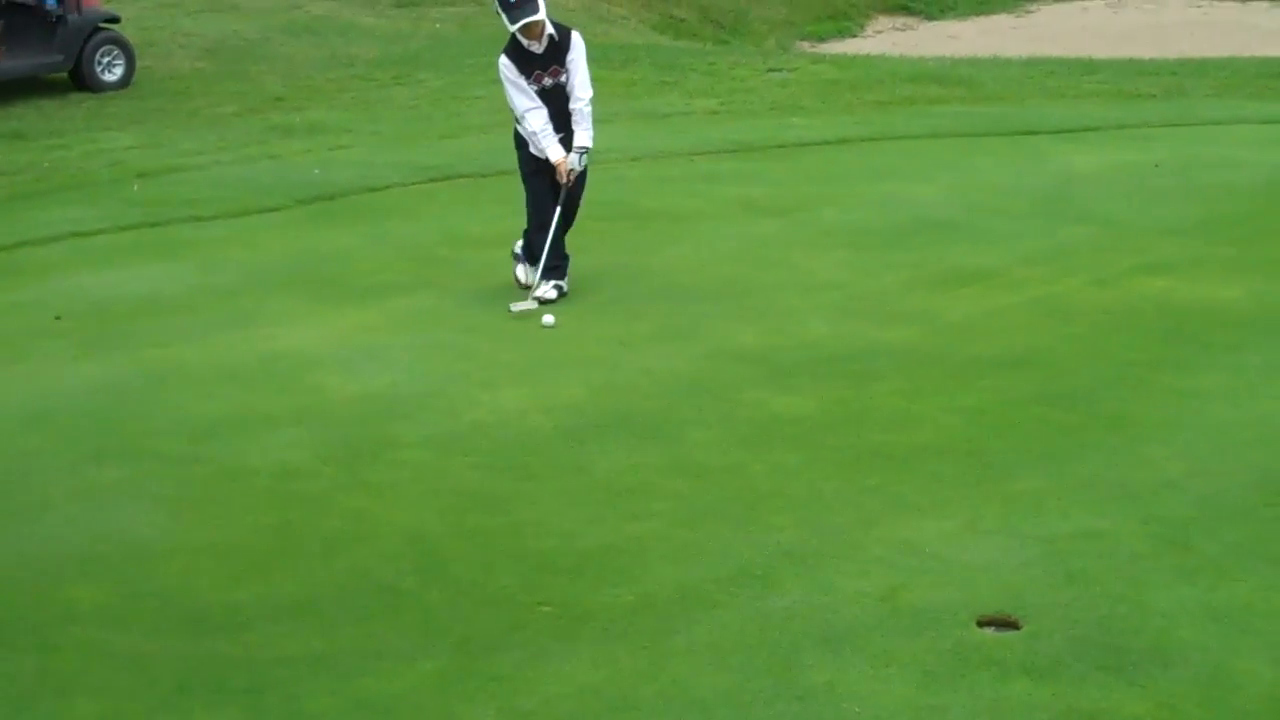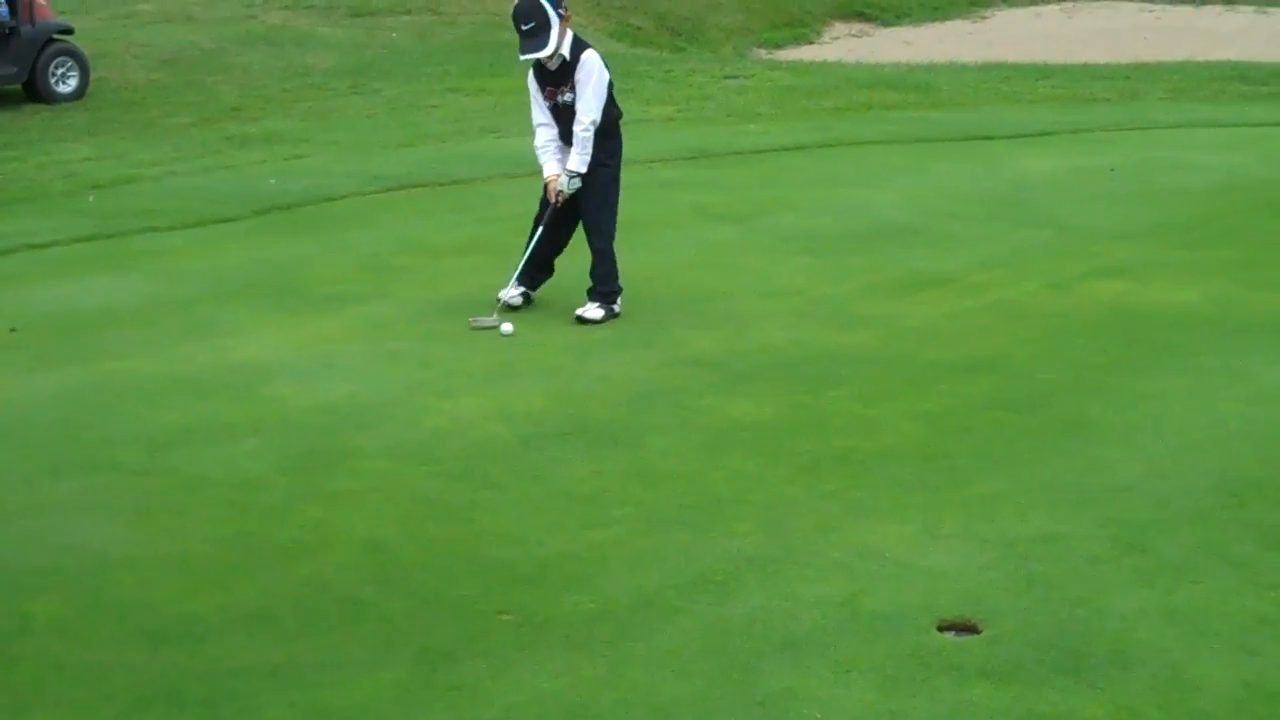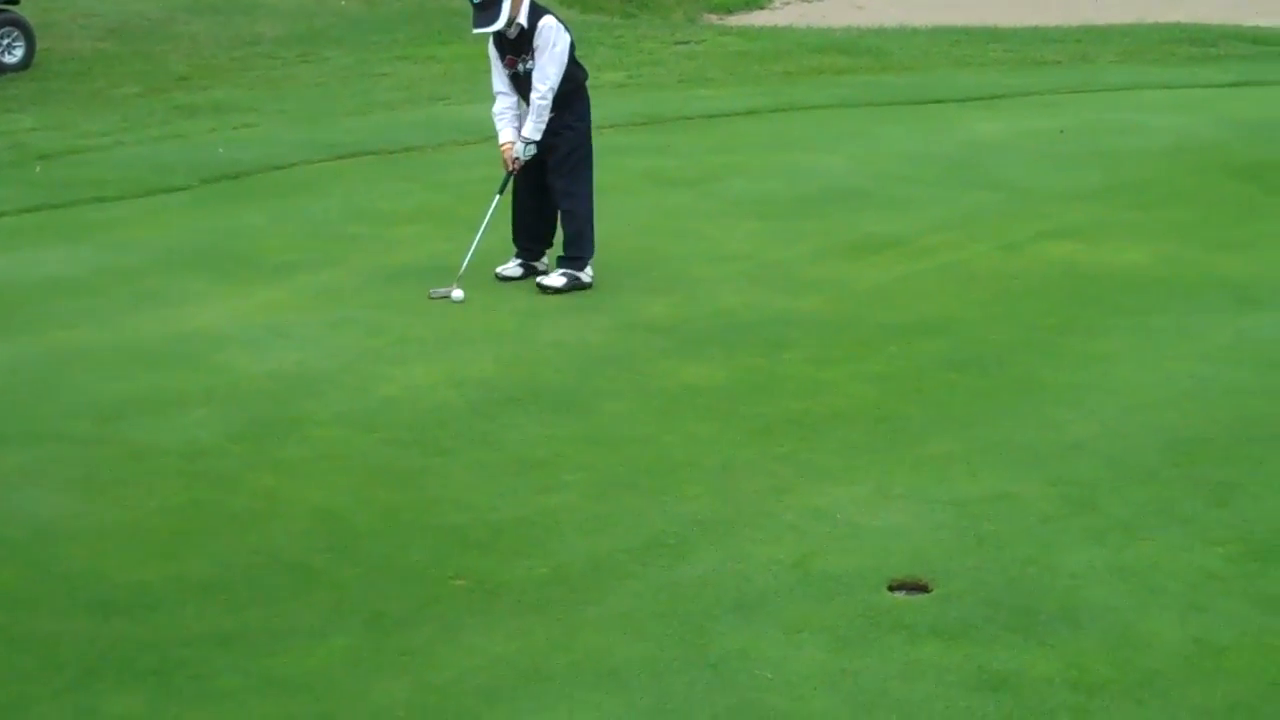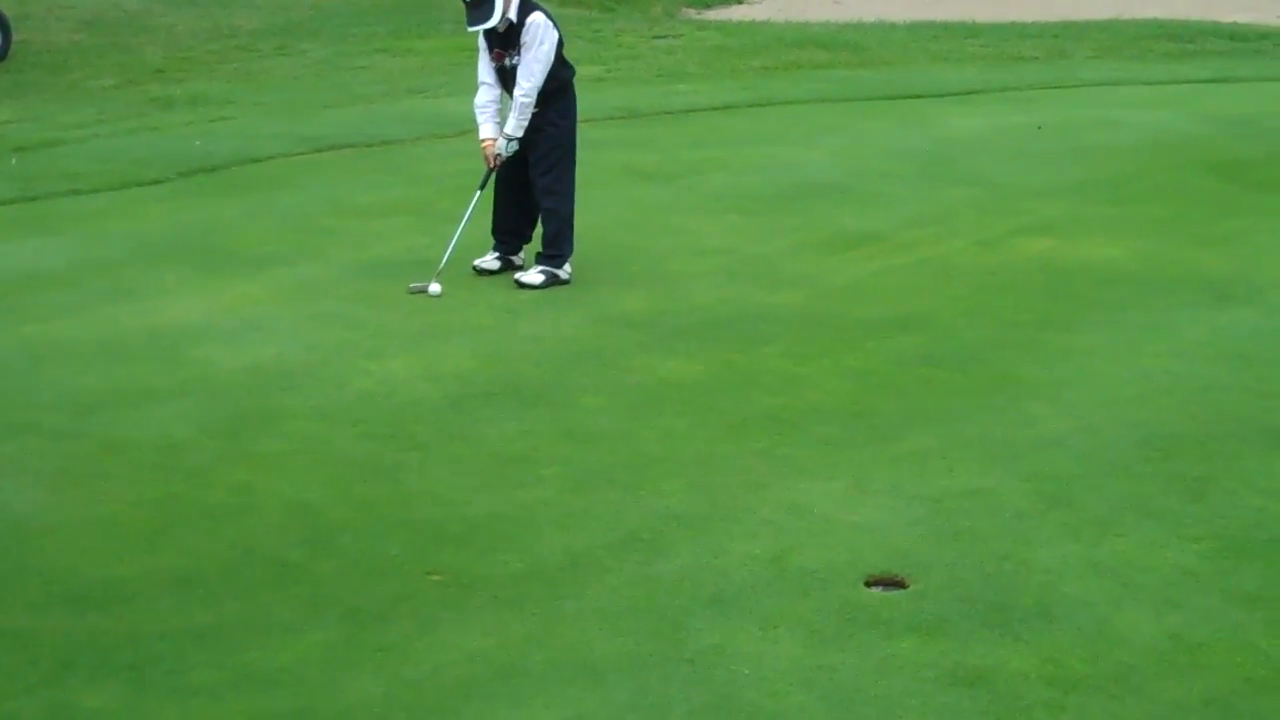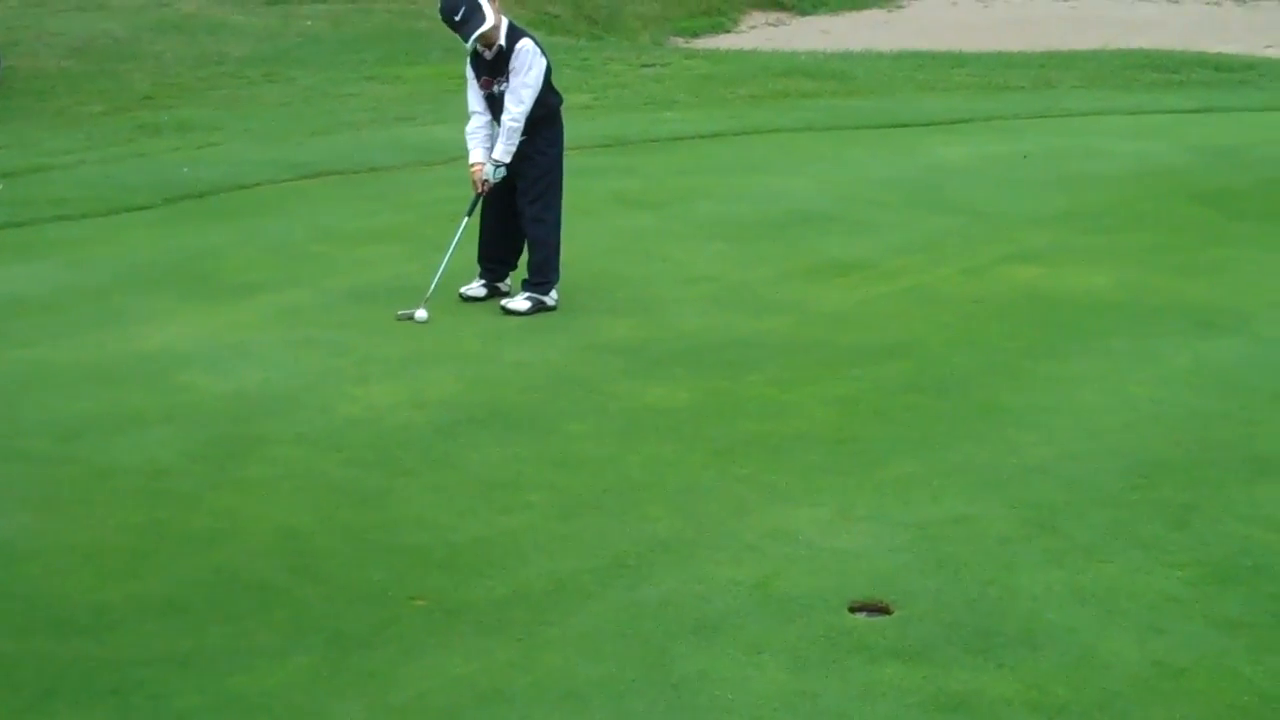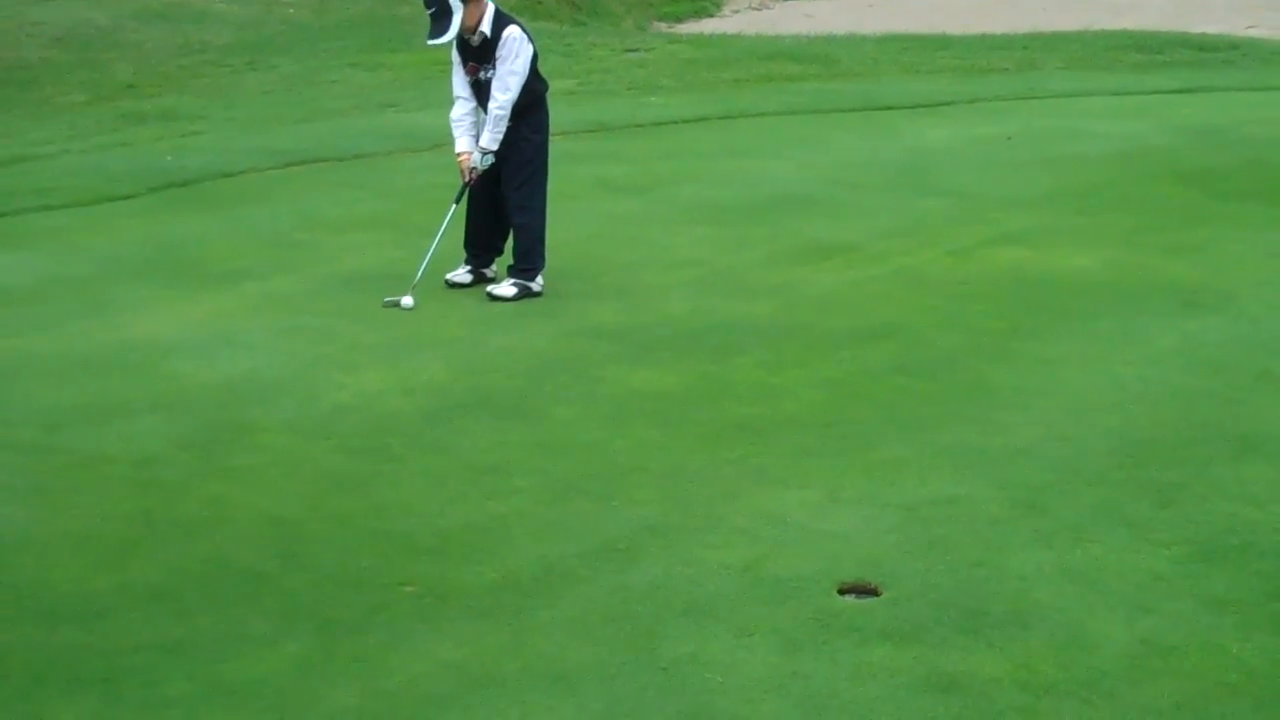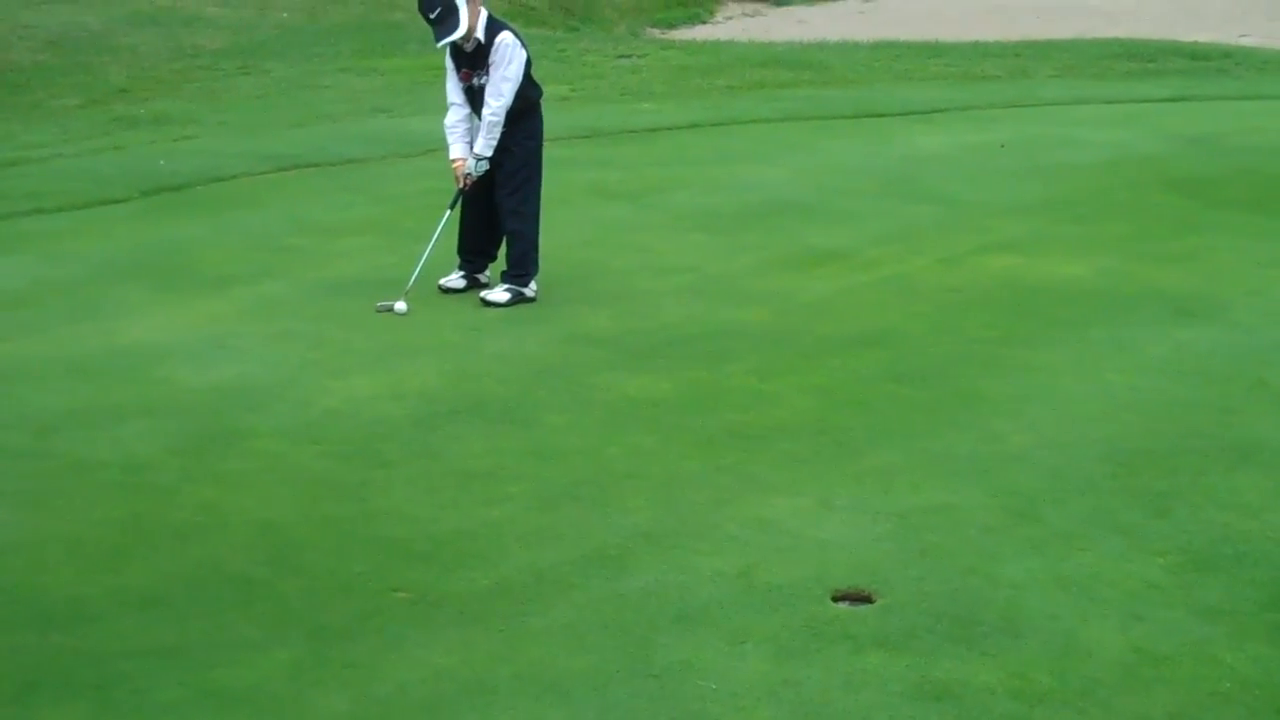
dt=0.7s
person 1, frame 1
left shoulder: (570, 40)
right shoulder: (509, 60)
left elbow: (581, 97)
right elbow: (531, 112)
left wrist: (580, 147)
right wrist: (555, 155)
left hip: (569, 135)
right hip: (534, 141)
left knee: (568, 203)
right knee: (542, 208)
left ankle: (528, 250)
right ankle: (553, 275)
person 1, frame 2
left shoulder: (587, 59)
right shoulder: (537, 71)
left elbow: (588, 121)
right elbow: (544, 126)
left wrist: (573, 171)
right wrist: (551, 171)
left hip: (599, 151)
right hip: (566, 152)
left knee: (597, 223)
right knee: (551, 219)
left ankle: (607, 297)
right ankle: (529, 281)
person 1, frame 3
left shoulder: (546, 26)
right shoulder: (497, 39)
left elbow: (544, 90)
right elbow: (504, 94)
left wrist: (527, 139)
right wrist: (508, 139)
left hip: (568, 114)
right hip: (536, 117)
left knee: (567, 188)
right knee: (527, 187)
left ankle: (578, 265)
right ankle: (531, 255)
person 1, frame 4
right shoulder: (488, 29)
left elbow: (528, 86)
right elbow: (488, 85)
left wrist: (508, 135)
right wrist: (489, 134)
left hip: (552, 109)
right hip: (522, 112)
left knee: (550, 184)
right knee: (511, 180)
left ankle: (556, 262)
right ankle: (508, 250)
person 1, frame 5
left shoulder: (524, 48)
right shoulder: (476, 58)
left elbow: (516, 112)
right elbow: (479, 113)
left wrist: (496, 161)
right wrist: (478, 160)
left hip: (540, 137)
right hip: (507, 138)
left knee: (537, 211)
right knee: (497, 208)
left ankle: (542, 288)
right ankle: (494, 276)
person 1, frame 6
left shoulder: (510, 34)
right shoulder: (461, 42)
left elbow: (503, 98)
right elbow: (464, 98)
left wrist: (484, 149)
right wrist: (465, 147)
left hip: (525, 122)
right hip: (492, 124)
left knee: (522, 197)
right knee: (482, 193)
left ankle: (527, 274)
right ankle: (479, 262)
person 1, frame 7
left shoulder: (504, 41)
right shoulder: (455, 48)
left elbow: (497, 105)
right elbow: (458, 105)
left wrist: (479, 156)
right wrist: (460, 154)
left hip: (519, 129)
right hip: (486, 129)
left knee: (515, 203)
right knee: (476, 199)
left ankle: (521, 280)
right ankle: (473, 267)
